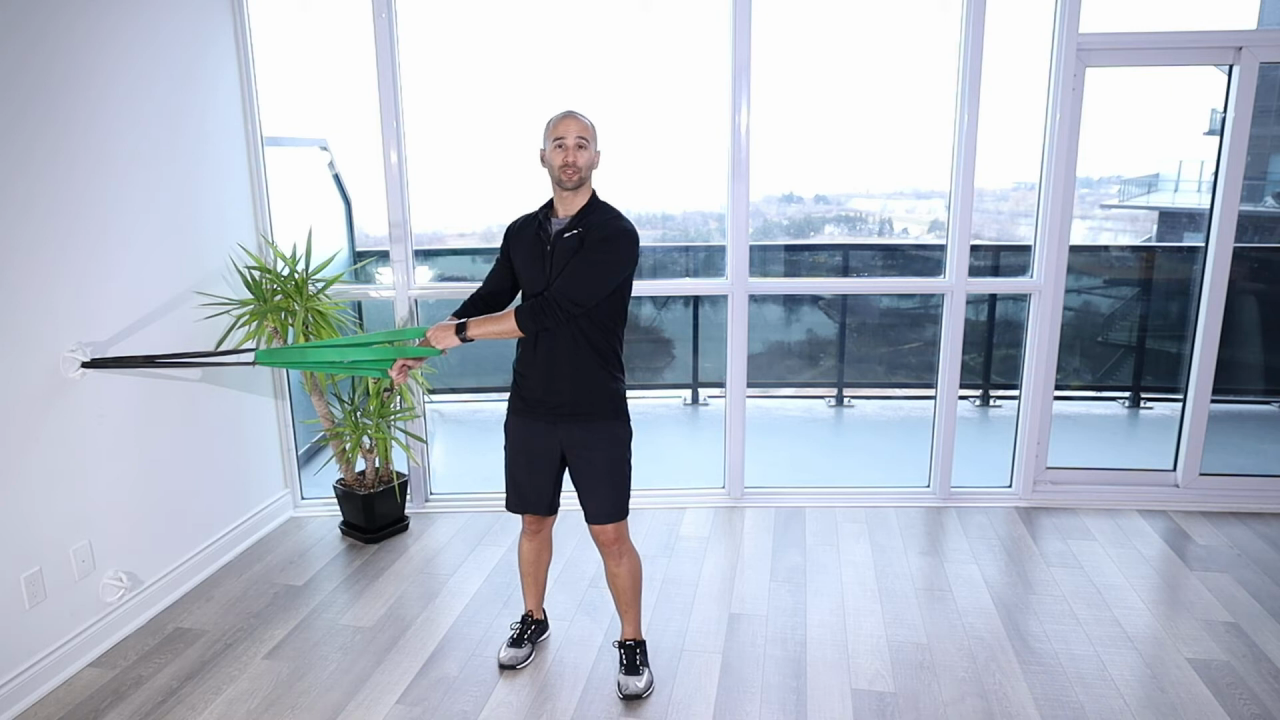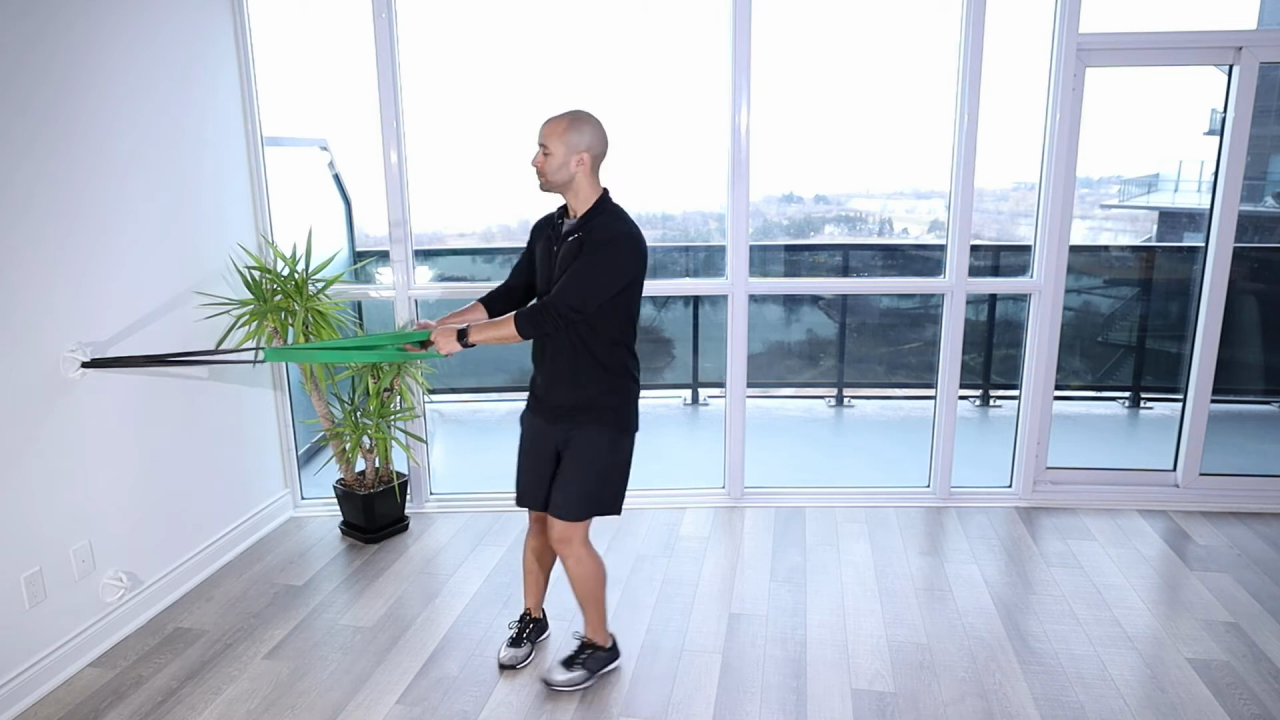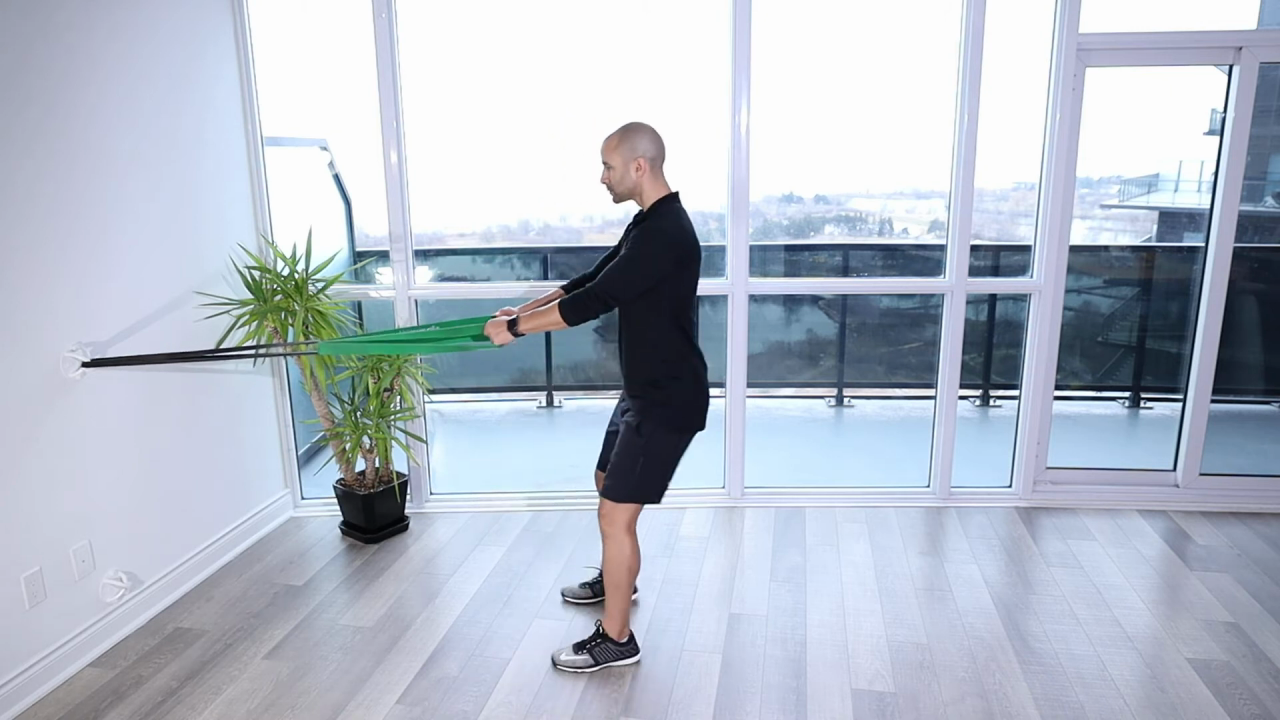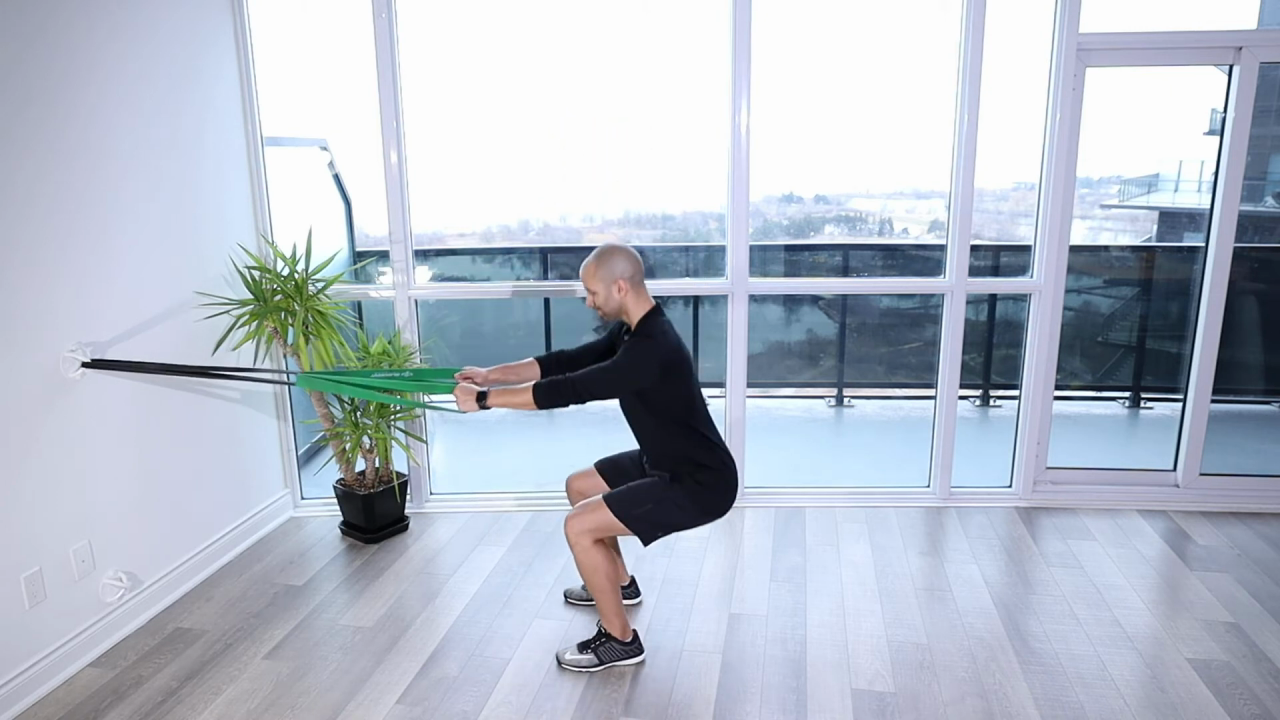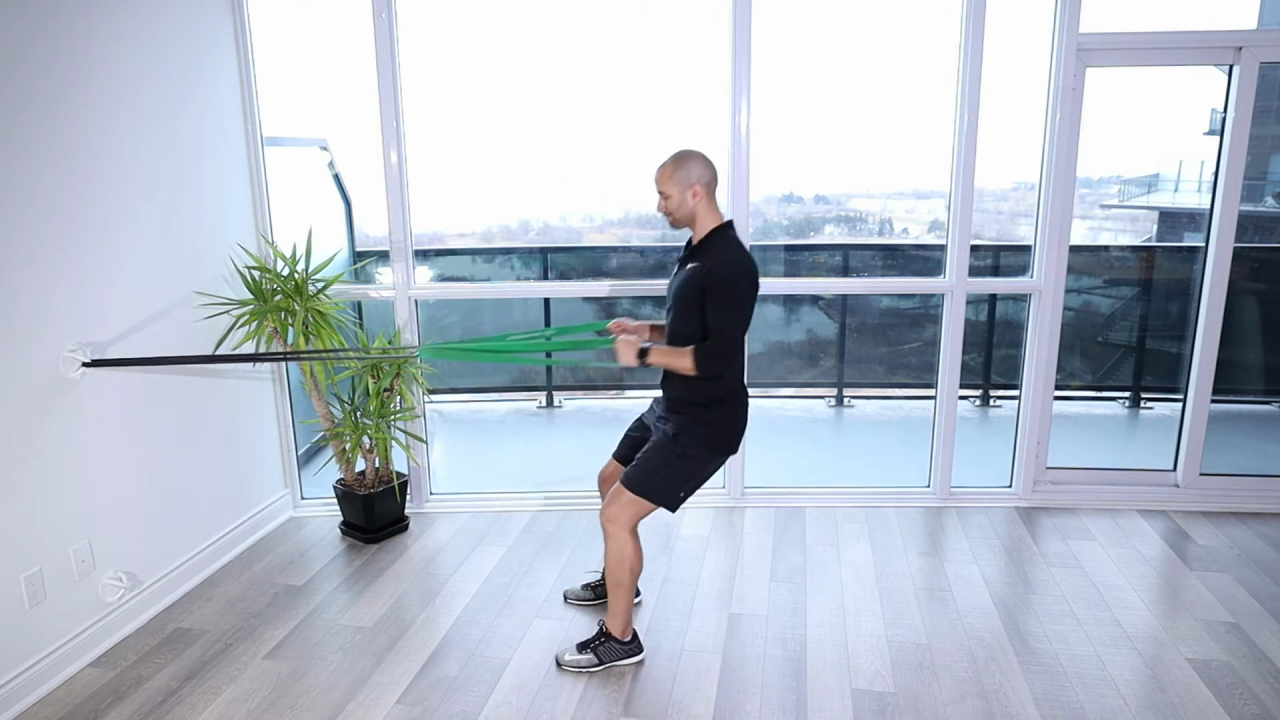
dt=1s
person 1, frame 1
left shoulder: (614, 233)
right shoulder: (521, 232)
left elbow: (551, 310)
right elbow: (488, 298)
left wrist: (461, 331)
right wrist: (422, 349)
left hip: (597, 416)
right hip: (531, 411)
left knee: (611, 536)
right knee: (534, 523)
left ankle: (632, 644)
right ankle: (533, 620)
person 1, frame 2
left shoulder: (618, 238)
right shoulder: (548, 229)
left elbow: (550, 316)
right elbow: (511, 294)
left wrist: (464, 338)
right wrist: (444, 323)
left hip: (601, 413)
right hip: (547, 406)
left knee: (567, 531)
right knee: (540, 521)
left ankle: (599, 644)
right ankle: (532, 619)
person 1, frame 3
left shoulder: (667, 233)
right shoulder: (645, 225)
left elbow: (596, 301)
right elbow: (591, 281)
left wrist: (516, 329)
right wrist: (521, 311)
left hip: (669, 401)
right hip: (643, 391)
left knee: (616, 514)
right knee: (608, 484)
left ankle: (615, 639)
right ankle: (616, 580)
person 1, frame 4
left shoulder: (652, 350)
right shoulder: (635, 332)
left elbow: (570, 390)
right elbow: (568, 362)
left wrist: (485, 399)
right wrist: (492, 374)
left hip: (700, 486)
right hip: (672, 466)
left knee: (579, 525)
right knee: (579, 486)
left ankle: (619, 640)
right ankle: (620, 581)
person 1, frame 5
left shoulder: (729, 264)
right shoulder: (697, 251)
left elbow: (720, 357)
left wrist: (645, 355)
right wrist: (644, 329)
left hip: (706, 423)
right hip: (673, 408)
left knee: (619, 513)
right knee: (610, 484)
left ankle: (618, 638)
right ankle: (616, 580)
